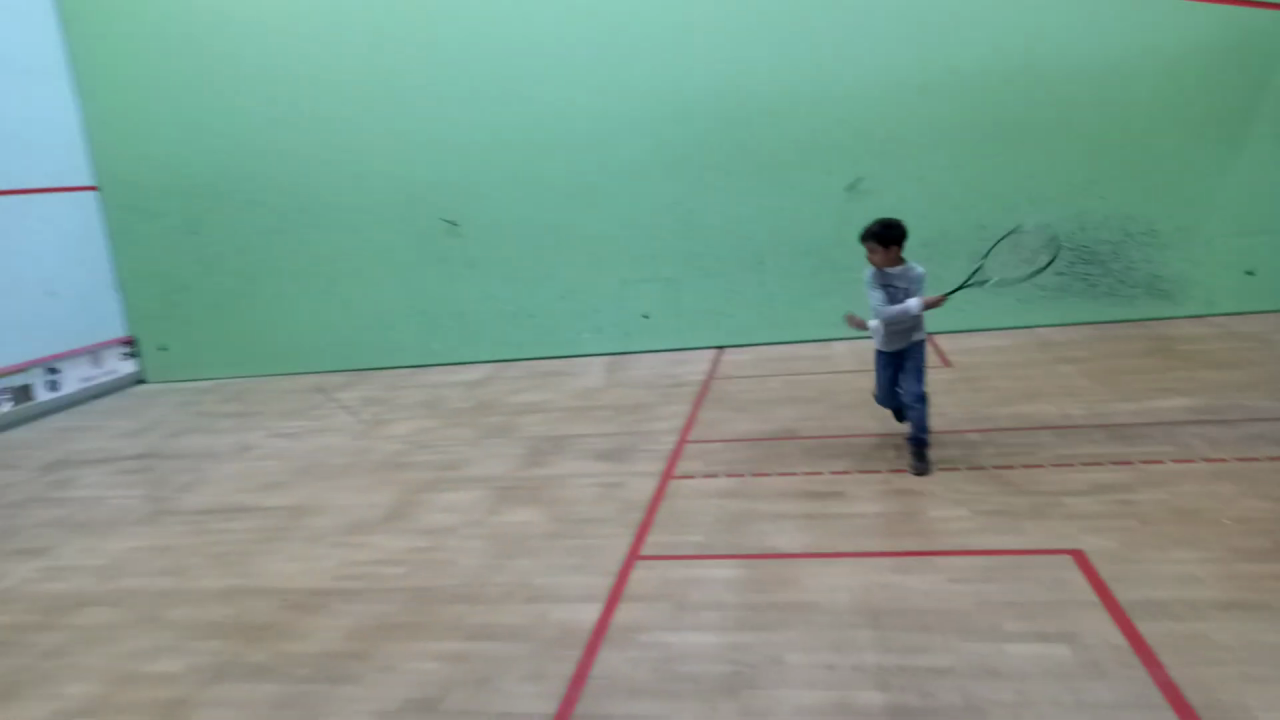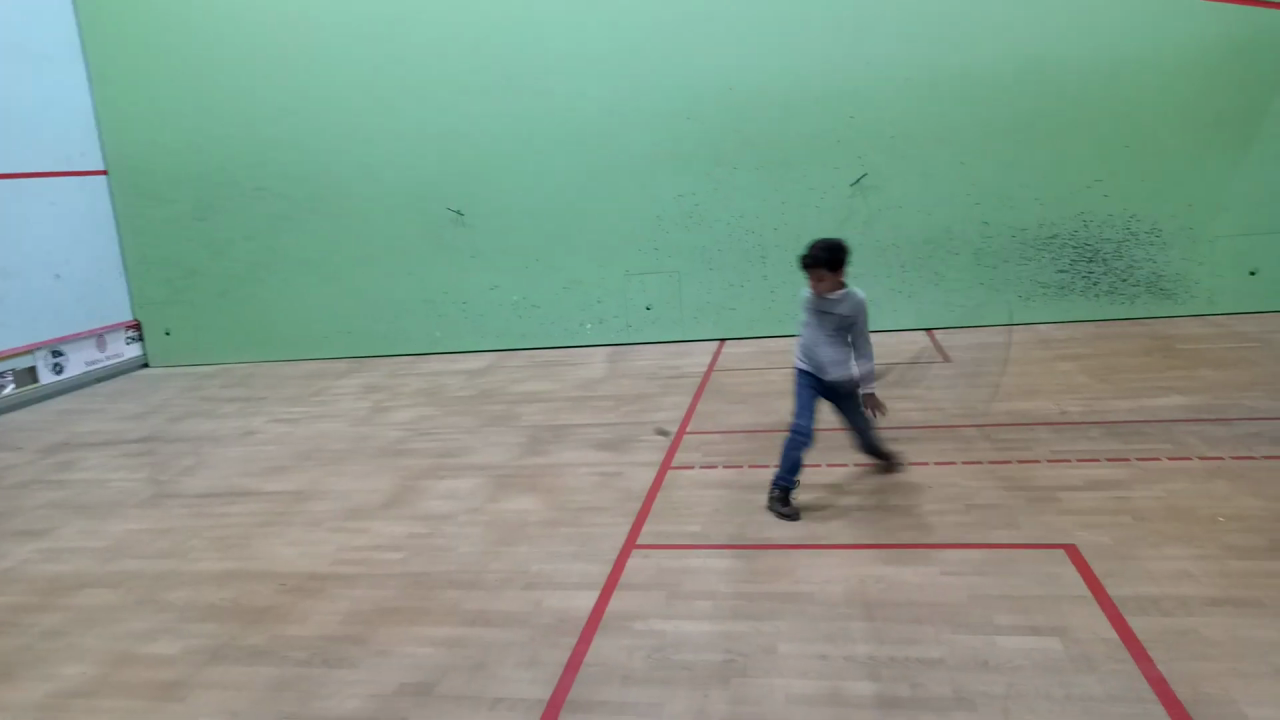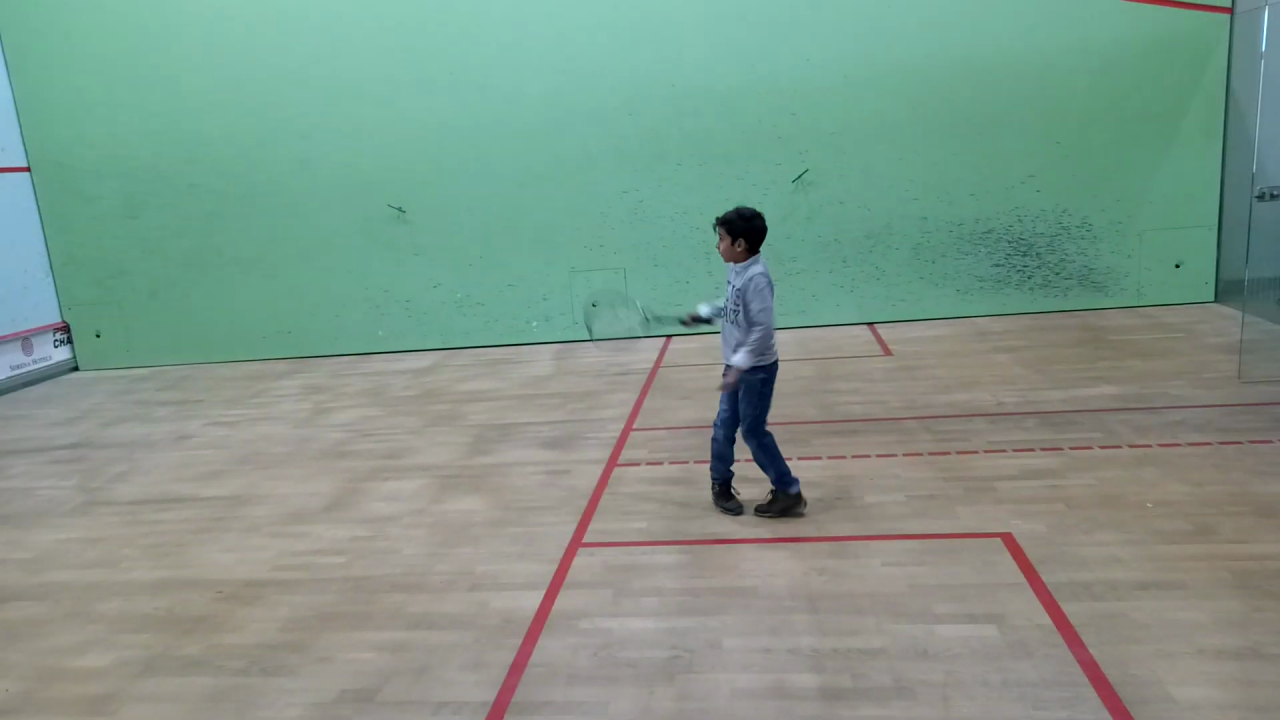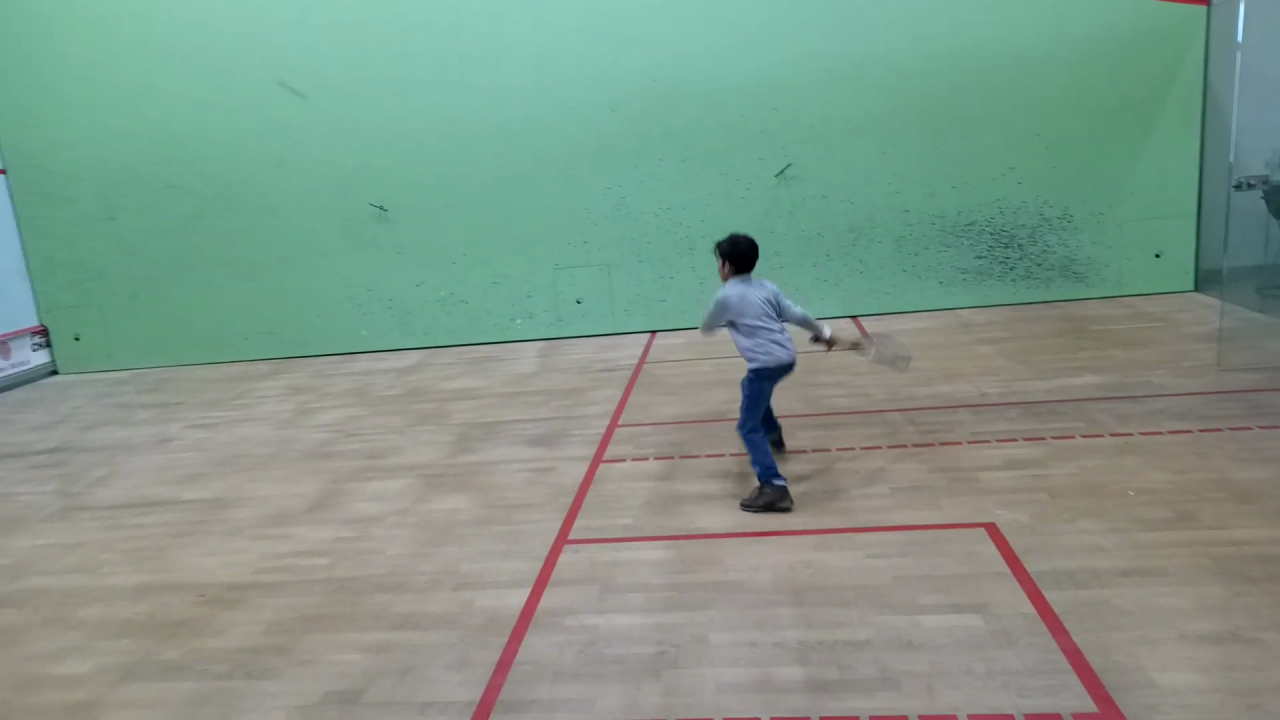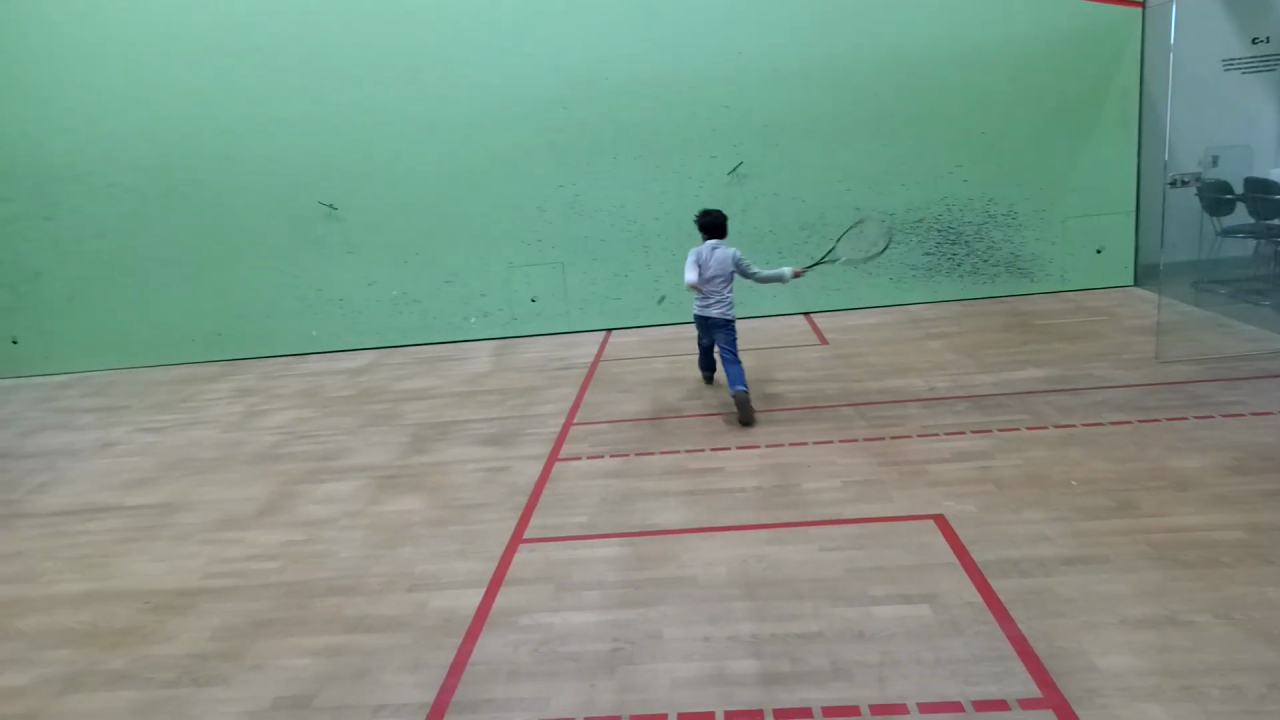
dt=0.5s
person 1, frame 1
left shoulder: (916, 274)
right shoulder: (872, 277)
left elbow: (906, 317)
right elbow: (888, 313)
left wrist: (870, 325)
right wrist: (922, 303)
left hip: (911, 345)
right hip: (884, 347)
left knee: (914, 395)
right knee: (884, 395)
left ankle: (918, 448)
right ankle: (899, 406)
person 1, frame 2
left shoulder: (855, 301)
right shoulder: (810, 300)
left elbow: (862, 345)
right elbow: (815, 342)
left wrist: (868, 388)
right wrist: (844, 374)
left hip: (844, 375)
right hip: (810, 371)
left knee: (858, 420)
right knee: (801, 429)
left ankle: (873, 449)
right ankle: (780, 491)
person 1, frame 3
left shoulder: (757, 277)
right shoulder: (740, 272)
left elbow: (763, 327)
left wrist: (737, 366)
right wrist: (704, 312)
left hip: (756, 368)
right hip: (738, 364)
left knee: (753, 431)
right knee: (724, 426)
left ankle: (788, 492)
right ankle: (722, 488)
person 1, frame 4
left shoulder: (725, 297)
right shoulder: (767, 289)
left elbow: (707, 325)
right elbow: (797, 315)
left wrist: (706, 326)
right wrist: (825, 333)
left hip: (765, 364)
right hip: (783, 357)
left knee: (749, 427)
right knee: (750, 388)
left ankle: (774, 488)
right ankle: (773, 437)
person 1, frame 5
left shoulder: (696, 253)
right shoulder: (733, 254)
left elbow: (691, 274)
right elbow: (757, 275)
left wrist: (693, 282)
right wrist: (788, 273)
left hip: (702, 314)
right hip: (724, 315)
left knee: (705, 345)
right knee: (729, 357)
left ankle: (708, 372)
right ankle: (739, 392)
